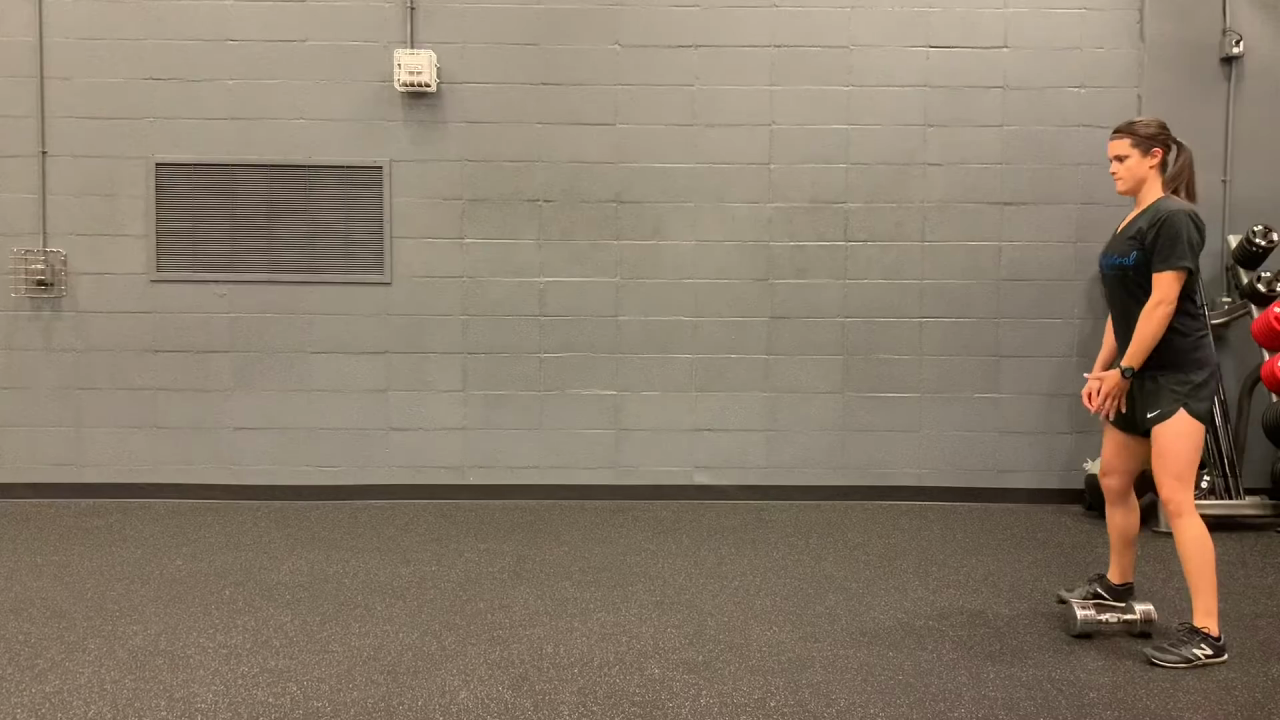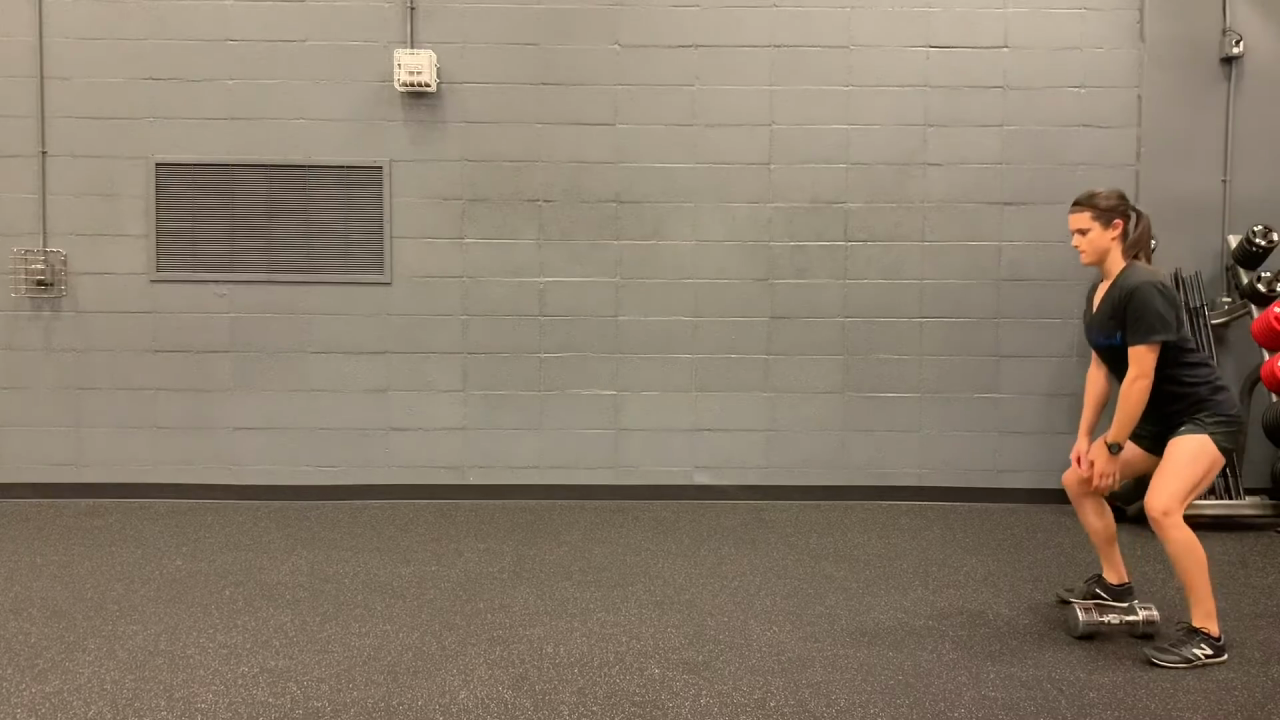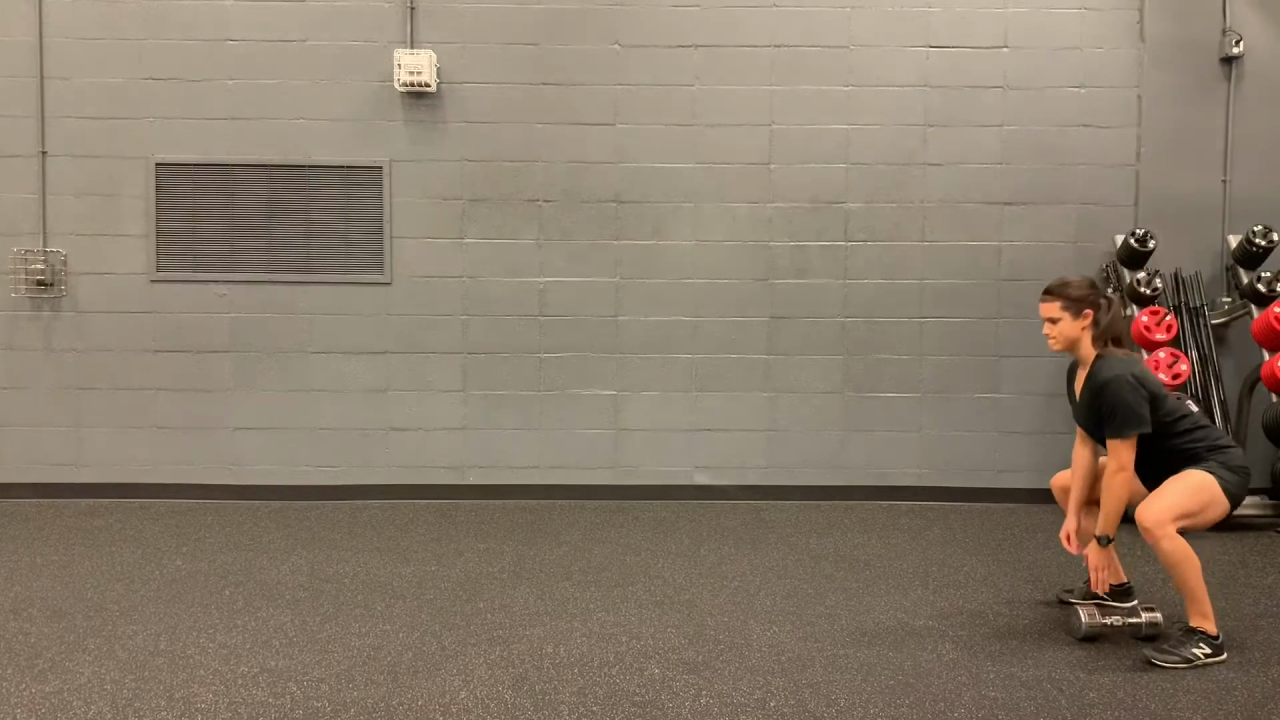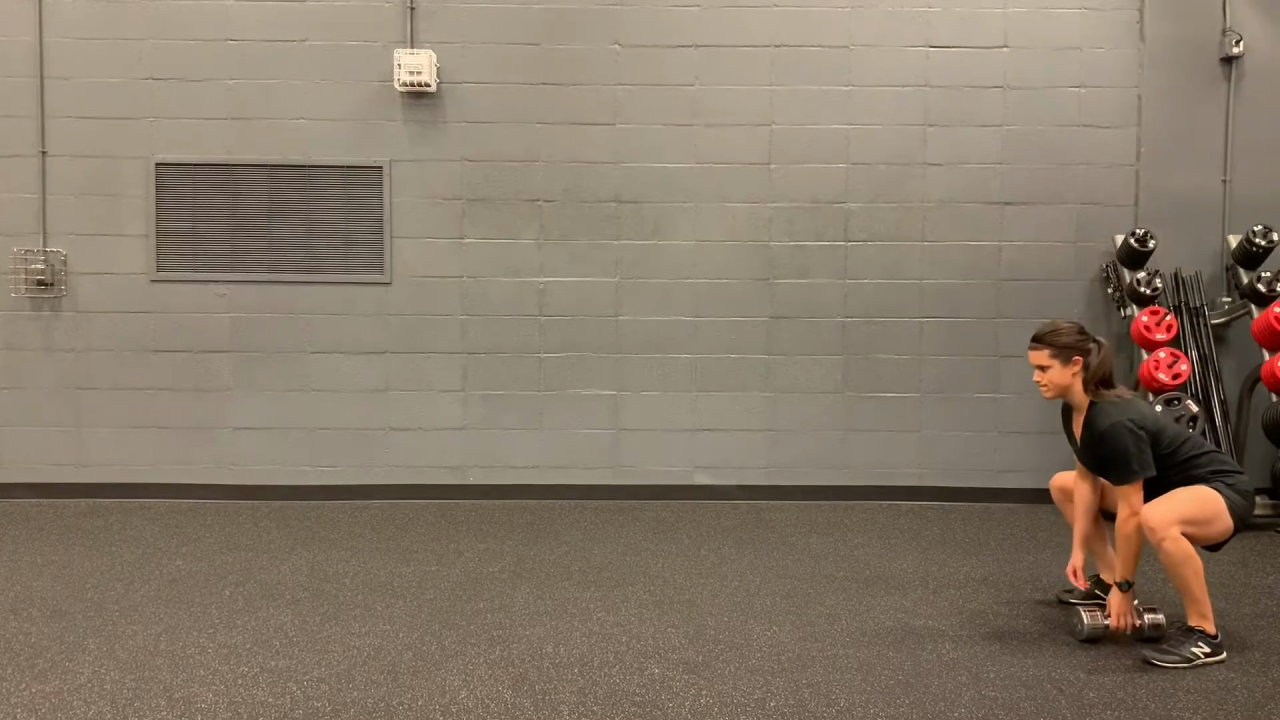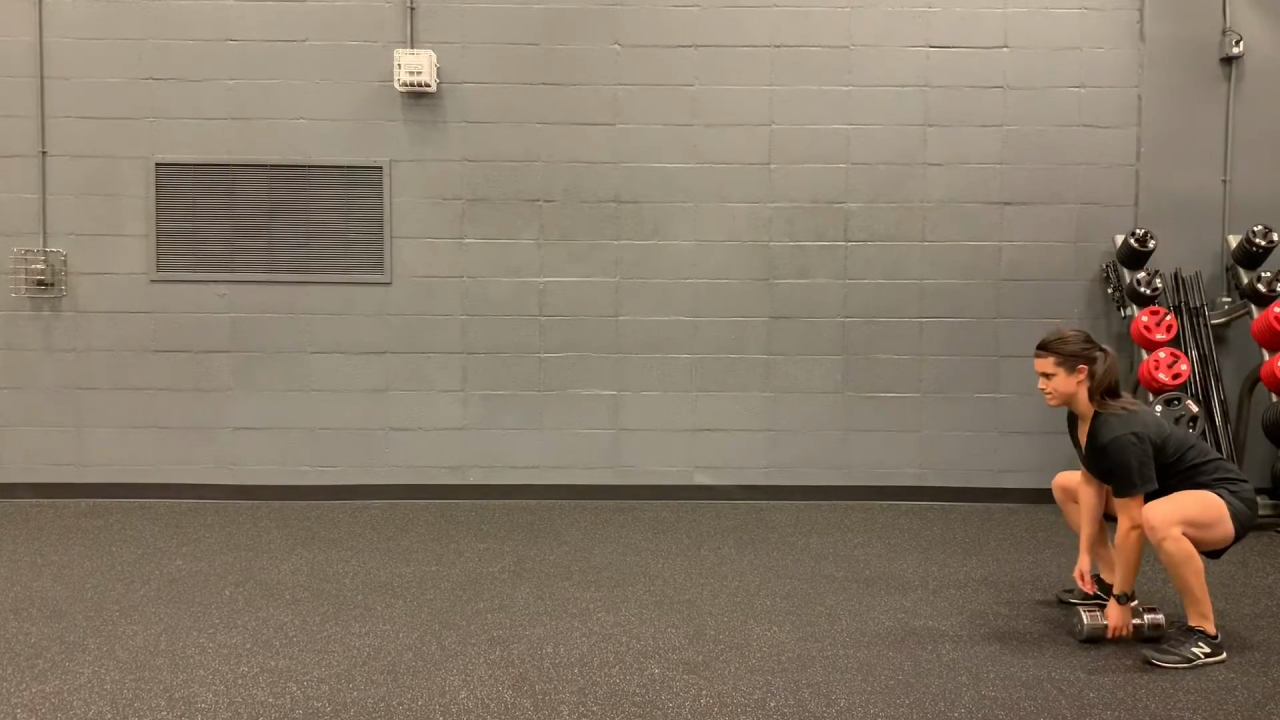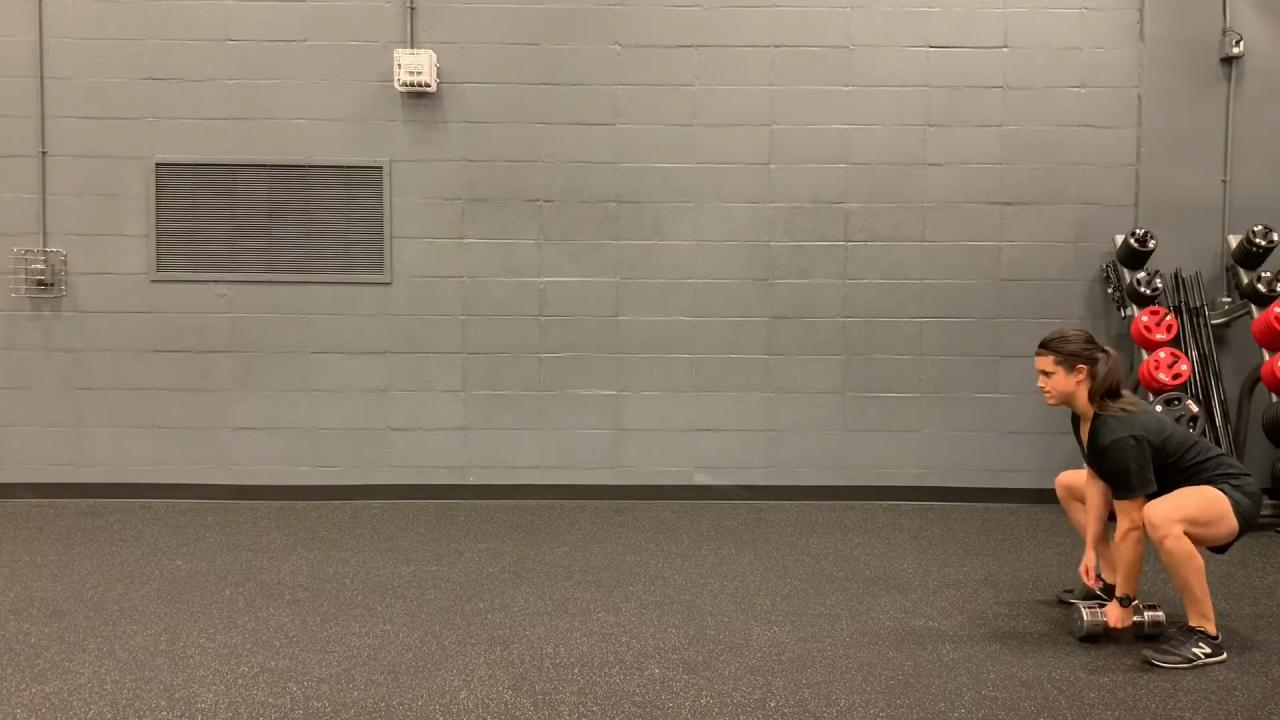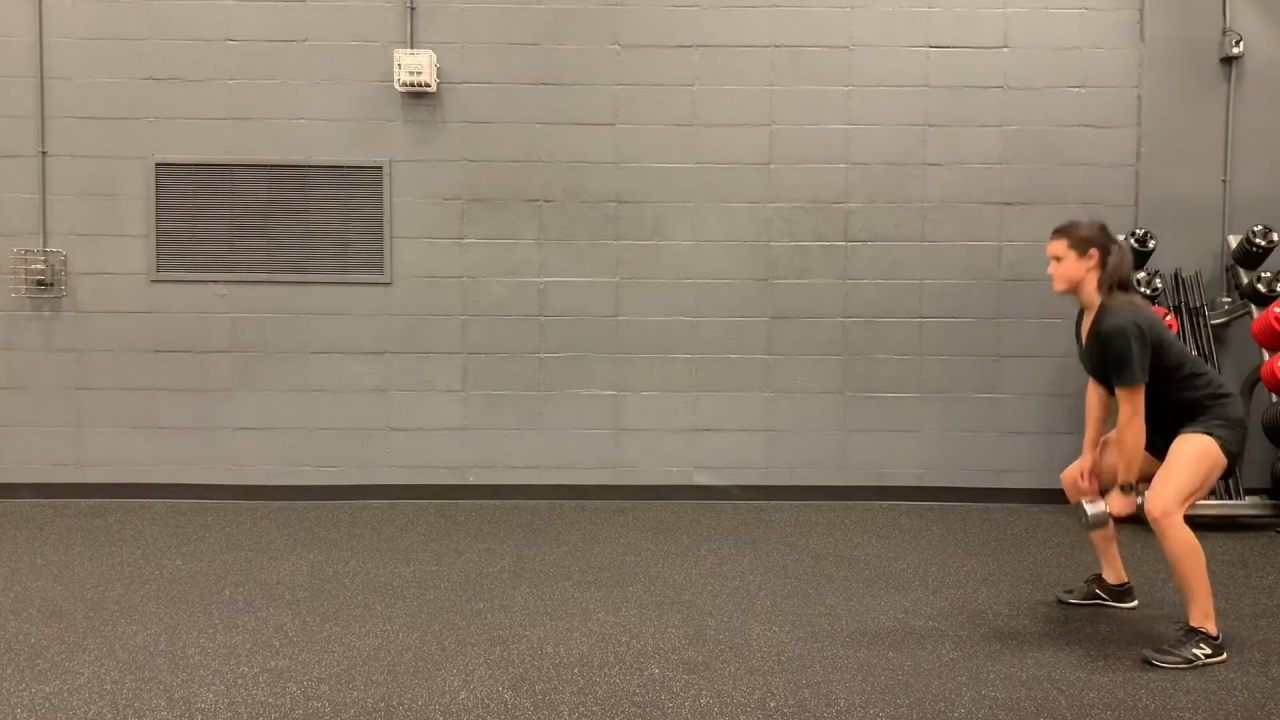
dt=0.5s
person 1, frame 1
left shoulder: (1175, 218)
right shoulder: (1132, 221)
left elbow: (1163, 304)
left wrist: (1122, 371)
right wrist: (1100, 369)
left hip: (1177, 377)
right hip: (1137, 376)
left knee: (1175, 498)
right knee: (1113, 484)
left ankle: (1207, 634)
right ankle: (1117, 585)
person 1, frame 2
left shoulder: (1142, 289)
right shoulder: (1097, 293)
left elbow: (1140, 376)
right elbow: (1099, 369)
left wrist: (1112, 449)
right wrist: (1083, 441)
left hip: (1208, 415)
right hip: (1160, 418)
left knee: (1161, 507)
right knee: (1080, 481)
left ankle: (1207, 634)
right ankle: (1115, 584)
person 1, frame 3
left shoulder: (1117, 379)
right shoulder: (1078, 372)
left elbow: (1121, 469)
right elbow: (1085, 445)
left wrist: (1101, 542)
right wrist: (1074, 515)
left hip: (1214, 466)
right hip: (1161, 466)
left knee: (1152, 518)
right knee: (1063, 485)
left ankle: (1205, 634)
right ankle: (1116, 585)
person 1, frame 4
left shoulder: (1116, 423)
right shoulder: (1073, 410)
left elbow: (1131, 513)
right elbow: (1087, 479)
left wrist: (1124, 590)
right wrist: (1078, 548)
left hip: (1221, 491)
right hip: (1167, 487)
left knee: (1156, 519)
right knee: (1062, 486)
left ankle: (1204, 634)
right ankle: (1105, 581)
person 1, frame 5
left shoulder: (1119, 434)
right shoulder: (1080, 416)
left elbow: (1131, 526)
right elbow: (1092, 483)
left wrist: (1121, 602)
right wrist: (1085, 553)
left hip: (1225, 499)
right hip: (1168, 490)
left knee: (1158, 519)
right knee: (1064, 486)
left ankle: (1204, 634)
right ankle: (1108, 582)
person 1, frame 6
left shoulder: (1120, 434)
right shoulder: (1084, 415)
left elbow: (1131, 527)
right elbow: (1097, 479)
left wrist: (1124, 603)
right wrist: (1091, 551)
left hip: (1228, 493)
right hip: (1172, 487)
left knee: (1159, 518)
right knee: (1068, 485)
left ankle: (1205, 634)
right ankle: (1109, 582)
person 1, frame 7
left shoulder: (1120, 324)
right shoulder: (1086, 317)
left elbow: (1131, 415)
right elbow: (1099, 388)
left wrist: (1125, 490)
right wrist: (1091, 453)
left hip: (1212, 418)
right hip: (1163, 419)
left knee: (1161, 508)
right knee: (1077, 480)
left ankle: (1206, 634)
right ankle: (1114, 583)
